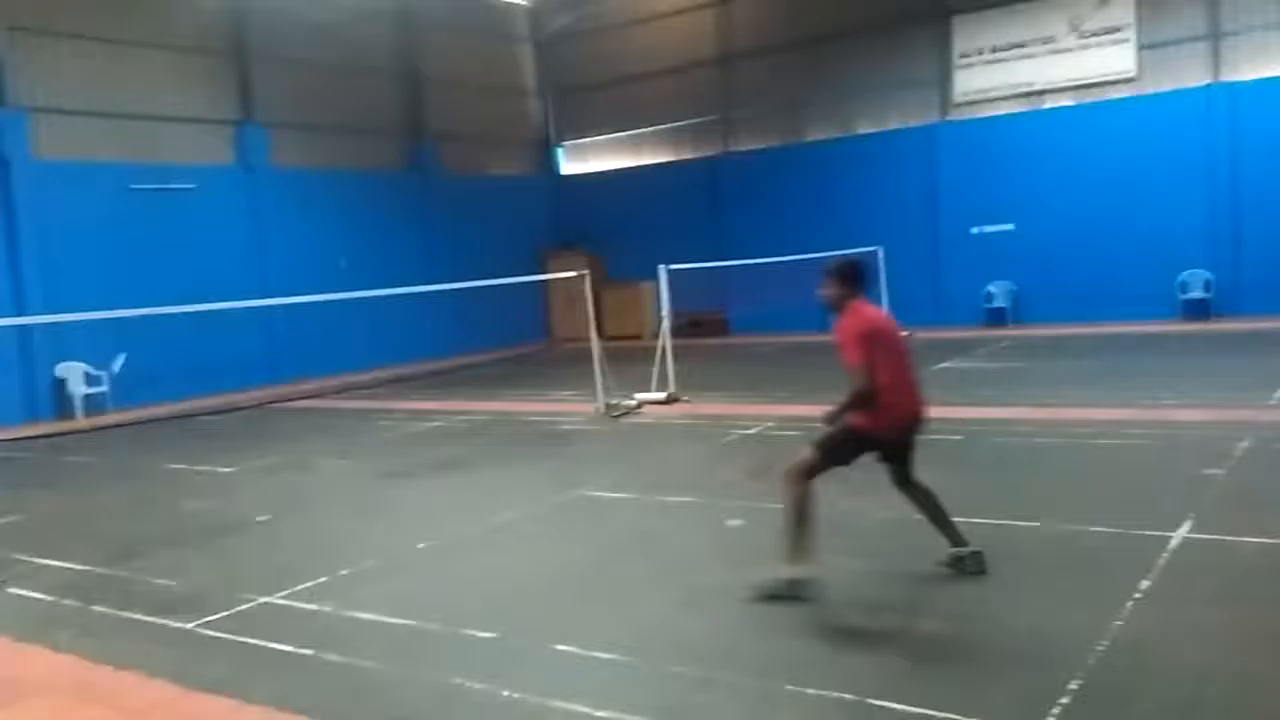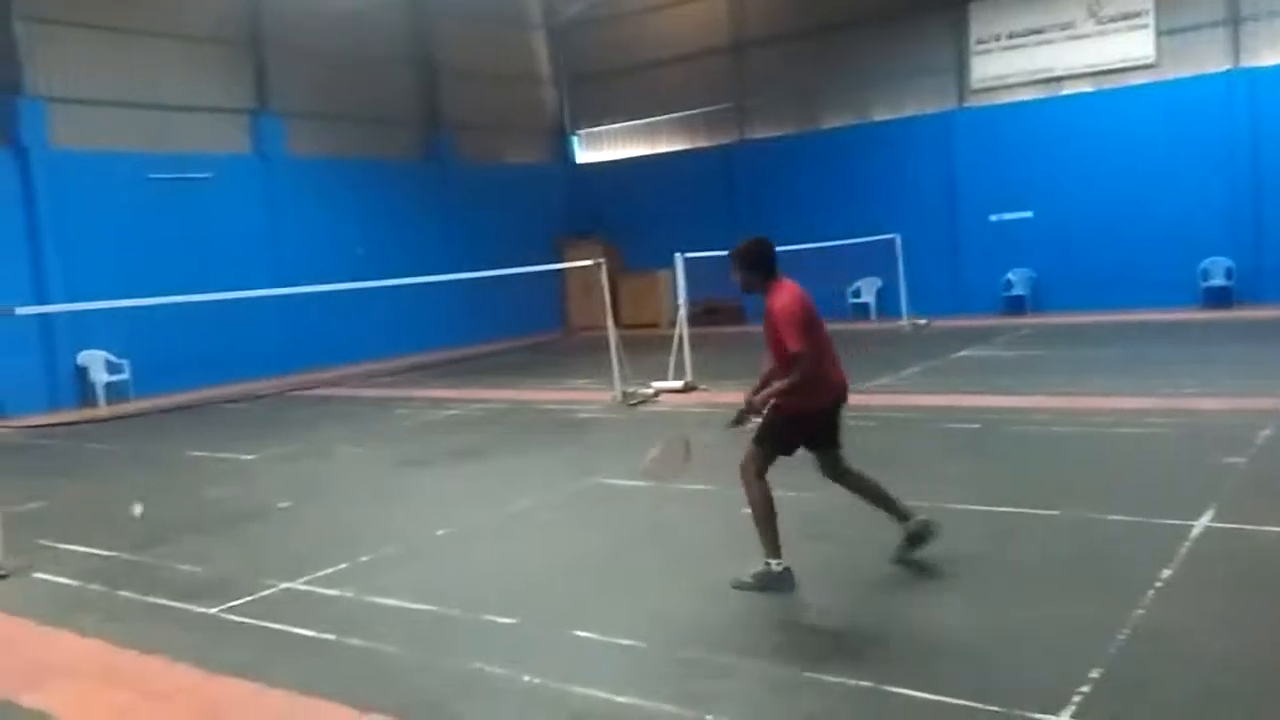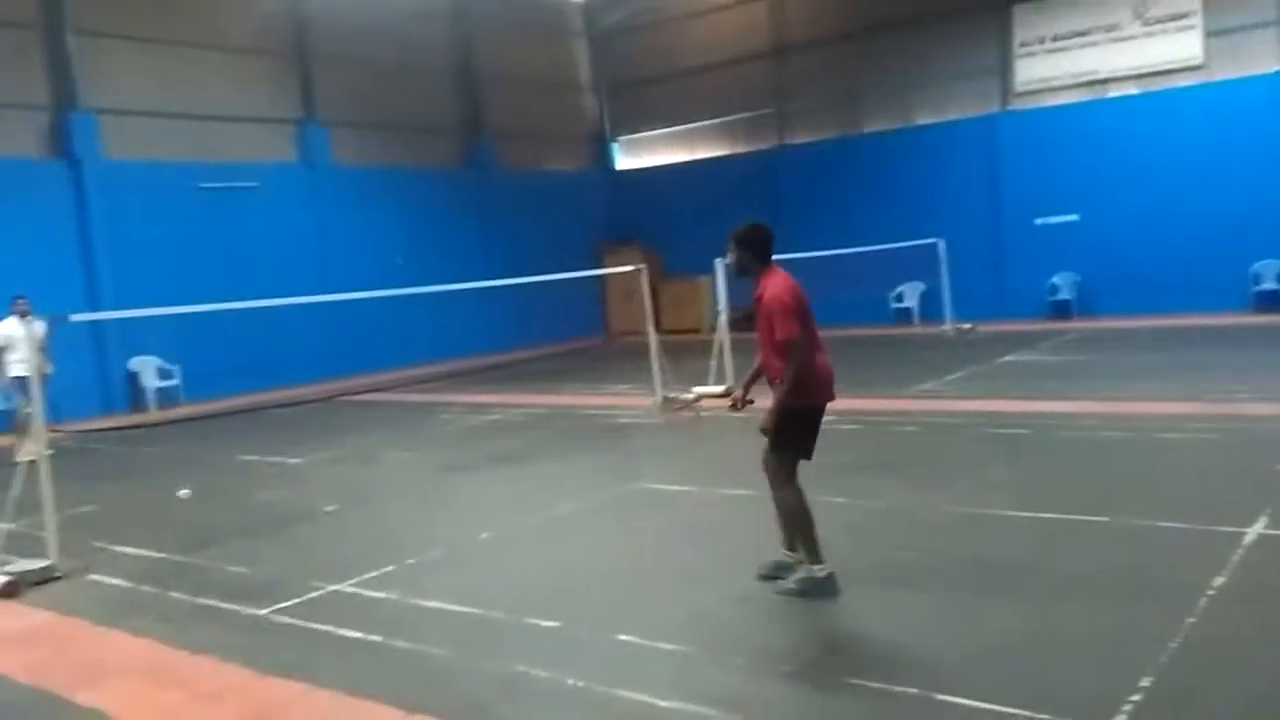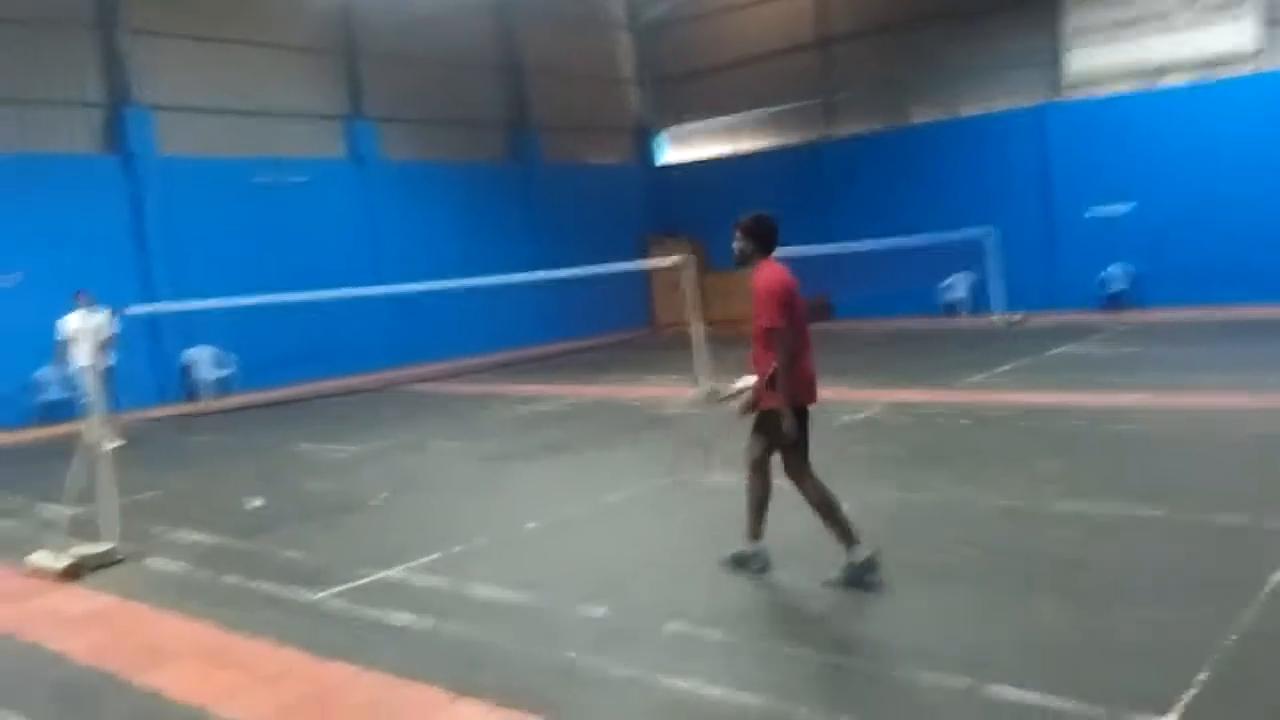
dt=0.3s
person 1, frame 1
left shoulder: (852, 323)
right shoulder: (877, 316)
left elbow: (864, 386)
left wrist: (836, 412)
right wrist: (845, 411)
left hip: (877, 417)
right hip: (906, 413)
left knee: (798, 473)
right knee: (905, 481)
left ankle: (797, 573)
right ankle: (965, 551)
person 1, frame 2
left shoulder: (784, 305)
right shoulder: (782, 294)
left elbow: (806, 369)
left wrist: (766, 398)
right wrist: (757, 392)
left hip: (808, 397)
right hip: (828, 391)
left knee: (751, 469)
right knee: (834, 469)
left ankle: (775, 568)
right ankle: (912, 523)
person 1, frame 3
left shoulder: (777, 294)
right shoulder: (769, 286)
left elbow: (798, 360)
left wrist: (776, 409)
right wrist: (746, 386)
left hip: (801, 394)
right hip: (796, 392)
left knee: (781, 475)
right knee: (774, 466)
left ankle: (818, 573)
right ankle: (791, 555)
person 1, frame 4
left shoulder: (768, 283)
right shoulder: (771, 277)
left elbow: (785, 351)
left wrist: (785, 408)
right wrist: (758, 390)
left hip: (785, 393)
right hip: (777, 391)
left knee: (799, 473)
right knee: (756, 460)
left ankle: (859, 556)
right ankle: (754, 549)
